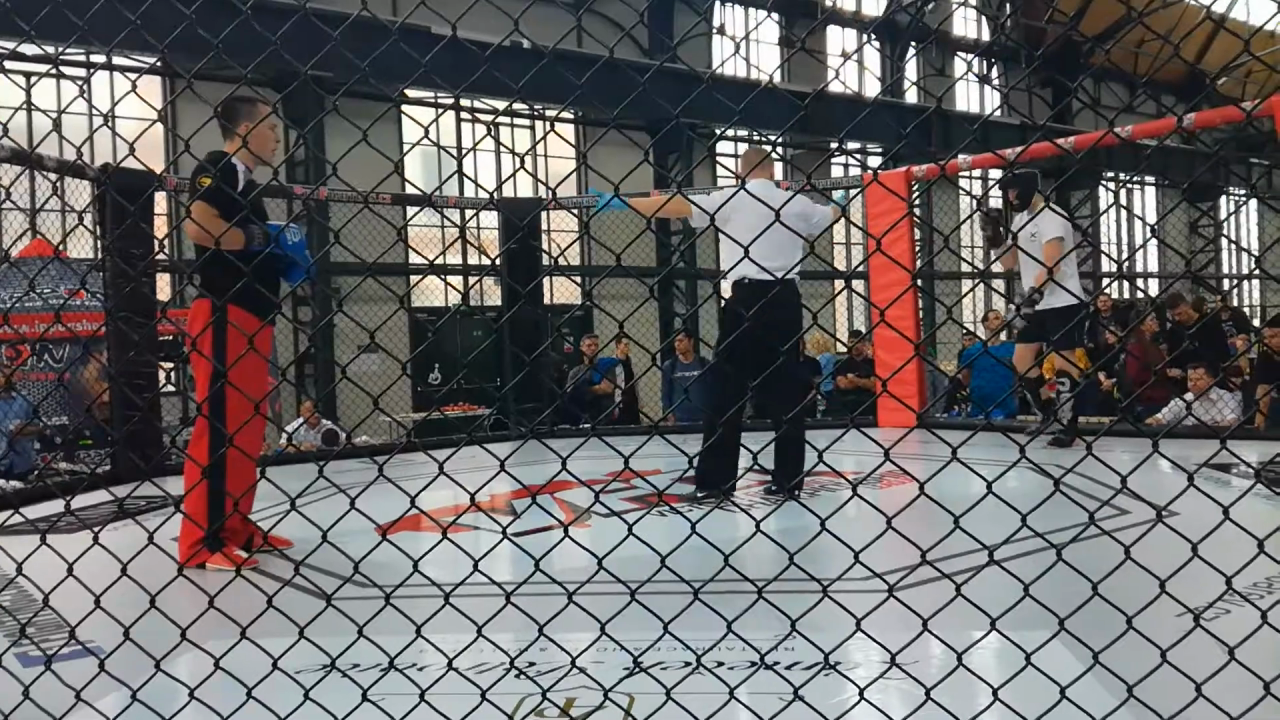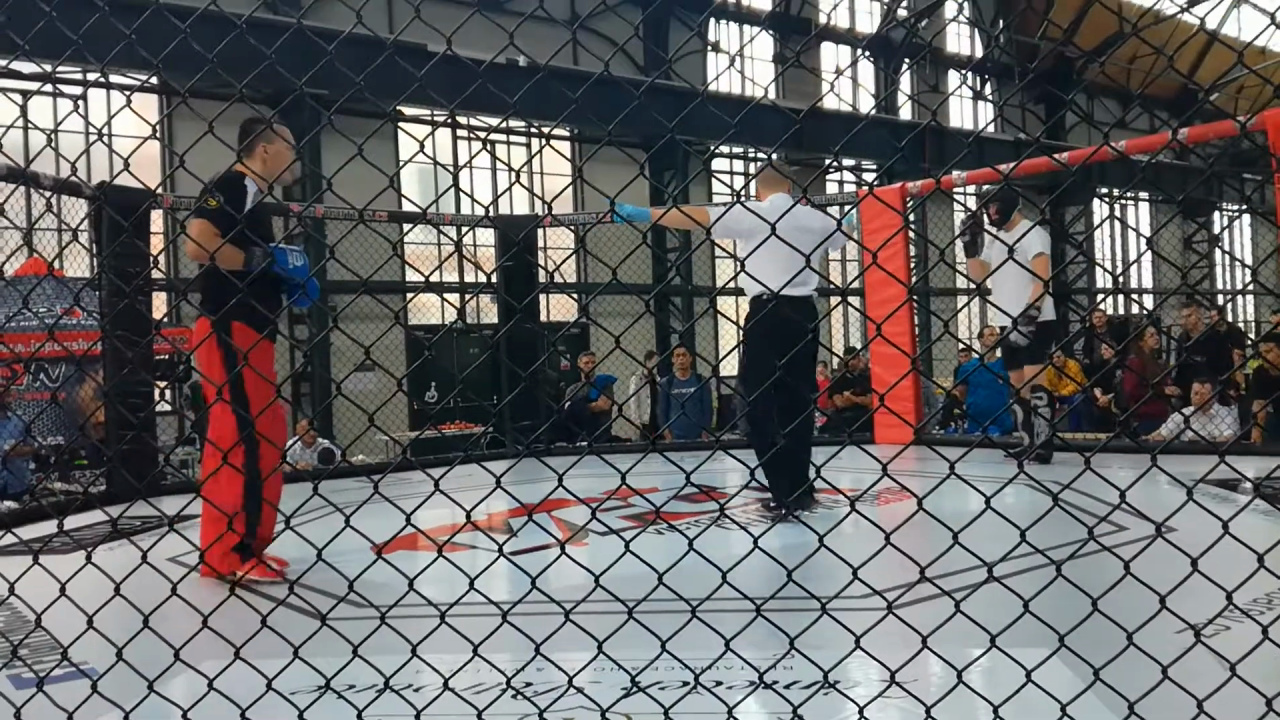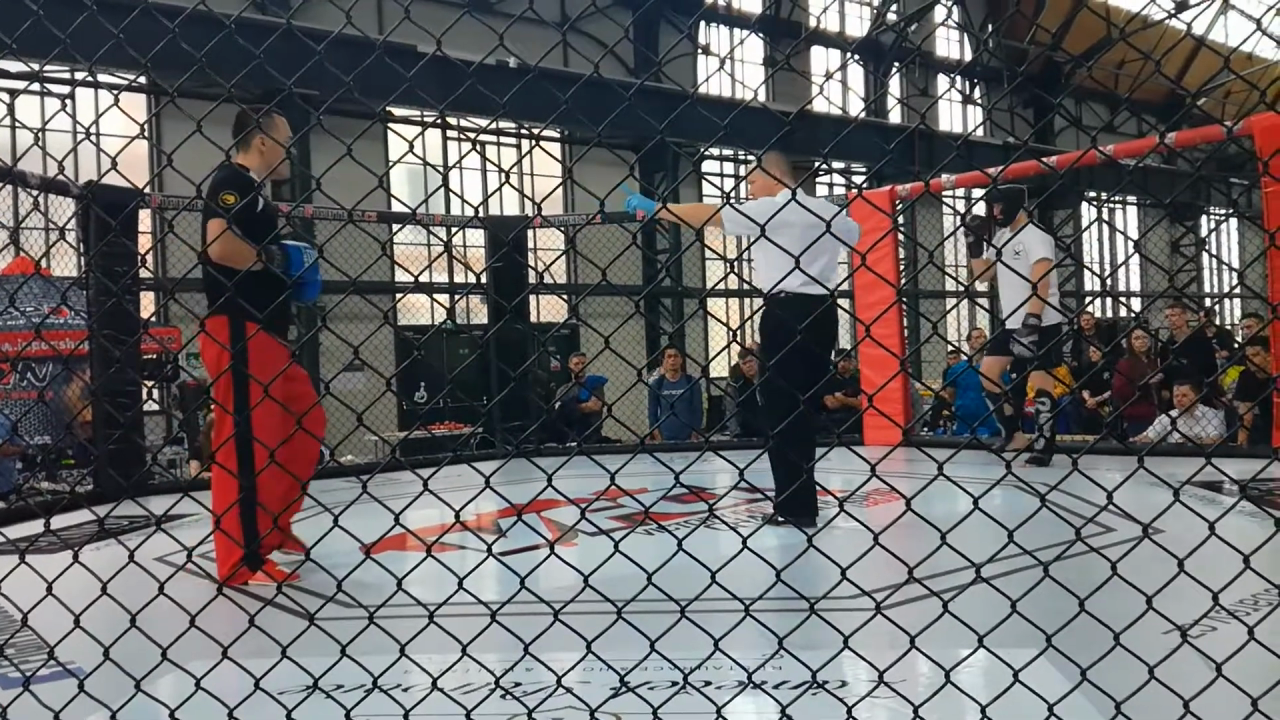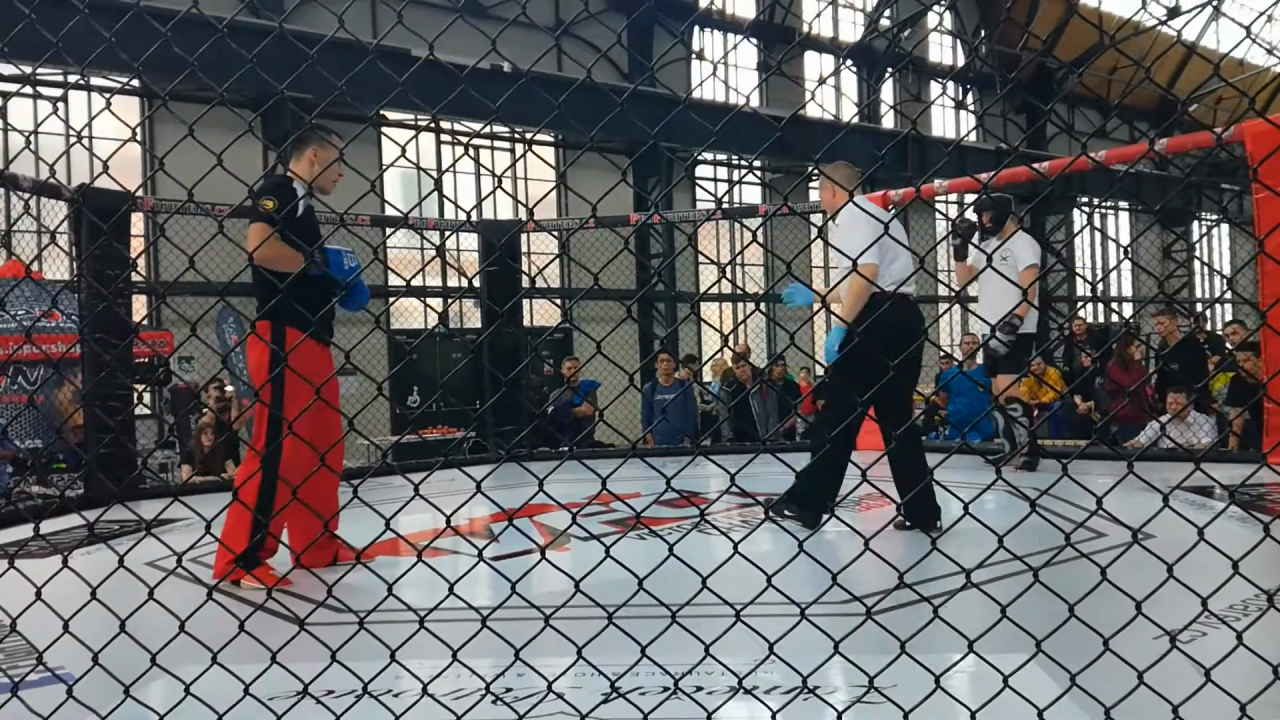
dt=0.7s
person 1, frame 1
left shoulder: (244, 181)
right shoulder: (218, 167)
right elbow: (196, 225)
left wrist: (285, 260)
right wrist: (262, 237)
left hip: (251, 318)
right hip: (224, 315)
left knee: (248, 425)
right knee: (220, 423)
left ankle: (235, 526)
right ankle: (202, 539)
person 1, frame 2
left shoulder: (254, 200)
right shoulder: (231, 186)
right elbow: (197, 243)
left wrist: (290, 281)
right wrist: (264, 259)
left hip: (249, 335)
right hip: (229, 333)
left knee: (233, 442)
right knee: (257, 437)
left ankle: (223, 551)
right ankle: (238, 550)
person 1, frame 3
left shoulder: (253, 191)
right shoulder: (232, 182)
right elbow: (221, 246)
left wrist: (293, 274)
right wrist: (279, 258)
left hip: (267, 333)
right hip: (239, 334)
left knee: (304, 423)
right knee: (245, 441)
left ankle: (270, 525)
right ankle: (241, 557)
person 1, frame 4
left shoulder: (302, 204)
right shoulder: (278, 190)
right elbow: (259, 249)
left wrist: (341, 282)
right wrist: (321, 262)
left hip: (309, 339)
right hip: (282, 338)
left knee: (322, 443)
right knee: (277, 445)
left ankle: (317, 543)
right ankle: (241, 558)
person 2, frame 1
left shoulder: (731, 200)
right shoulder: (797, 204)
left elbow: (678, 207)
right elbow: (831, 215)
left wrist: (624, 203)
right wrist: (839, 205)
left hip: (748, 298)
right hip: (786, 299)
left knee: (728, 390)
right knee: (789, 390)
left ankle: (714, 482)
right ankle: (788, 479)
person 2, frame 2
left shoulder: (750, 214)
right shoulder: (815, 219)
left elbow: (694, 218)
right elbow: (842, 235)
left wrist: (642, 214)
right wrist: (847, 223)
left hip: (768, 315)
right hip: (804, 314)
left knee: (760, 405)
right knee: (798, 405)
left ankle: (789, 493)
right ankle: (795, 492)
person 2, frame 3
left shoulder: (769, 211)
right shoulder: (827, 211)
left elbow: (709, 215)
right elbow: (854, 234)
left wrist: (654, 209)
left hip: (787, 313)
right hip: (822, 312)
left knee: (783, 409)
right knee: (808, 406)
left ankle: (795, 506)
right ankle: (800, 496)
person 2, frame 4
left shoulder: (853, 217)
right shoulder: (881, 217)
left elbow: (864, 273)
left wrist: (840, 327)
right wrist: (819, 295)
left hip: (873, 322)
right hip: (903, 318)
left knee: (839, 414)
right knee: (898, 418)
left ankle: (807, 503)
right ankle: (921, 511)
person 3, frame 1
left shoulder: (1050, 217)
right shoulder: (1018, 220)
left elbow: (1050, 264)
right elbow: (1009, 263)
left wrist: (1029, 297)
right wrist: (994, 237)
left hip: (1063, 303)
right hip: (1036, 306)
left knee: (1062, 363)
right knee: (1022, 361)
left ankle: (1067, 427)
right ankle: (1048, 409)
person 3, frame 2
left shoulder: (1032, 233)
right shoulder: (994, 238)
left elbow: (1042, 280)
right elbow: (978, 275)
left wrist: (1029, 316)
right wrist: (970, 242)
left hip: (1036, 321)
right hip: (1008, 322)
left knee: (1033, 378)
right knee: (1018, 382)
left ankle: (1044, 443)
right ankle: (1030, 442)
person 3, frame 3
left shoulder: (1035, 235)
right shoulder: (1000, 236)
left elbow: (1042, 283)
right elbow: (982, 274)
left wrist: (1031, 324)
right wrist: (974, 242)
left hip: (1041, 323)
right hip: (1011, 323)
left knee: (1039, 381)
right knee: (988, 370)
left ankle: (1043, 446)
right ankle: (1011, 432)
person 3, frame 4
left shoulder: (1022, 242)
right shoulder: (985, 246)
left elbow: (1029, 288)
right elbow: (964, 280)
left wrist: (1013, 324)
right wrist: (959, 246)
left hip: (1017, 330)
right hip: (994, 330)
left knee: (1009, 387)
right knee: (998, 392)
left ankle: (1029, 449)
right ankle: (1012, 448)
